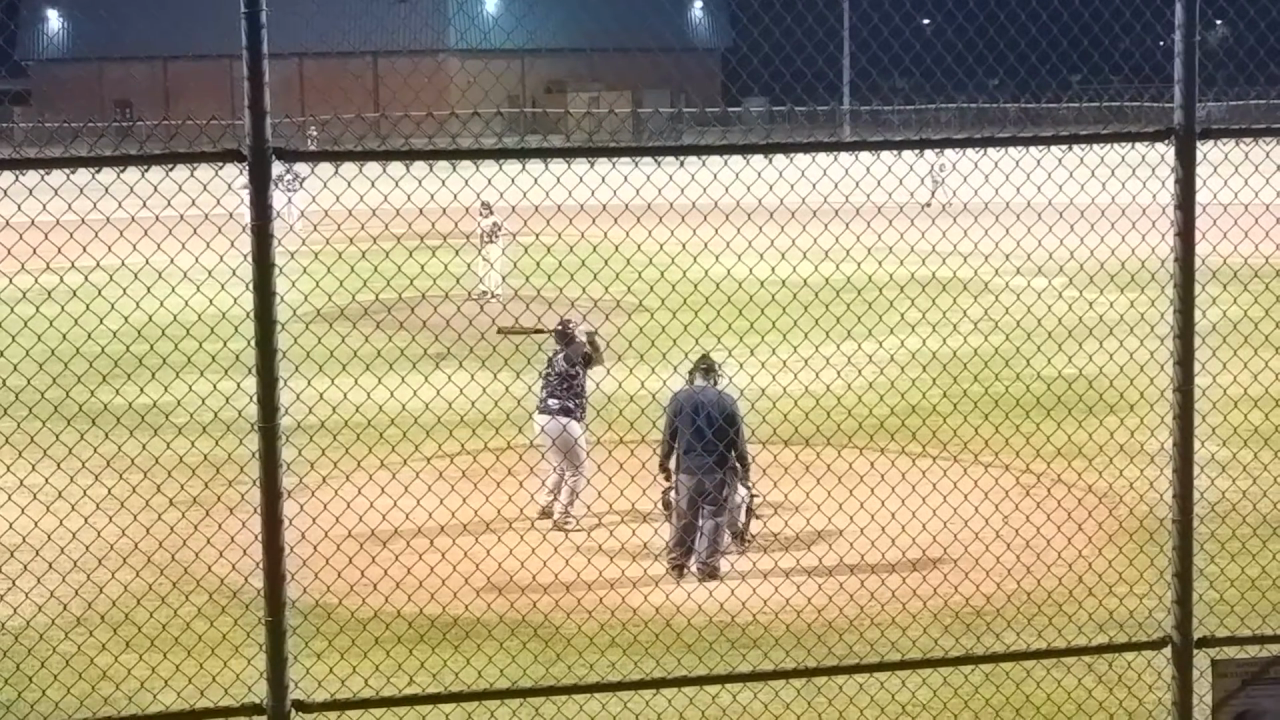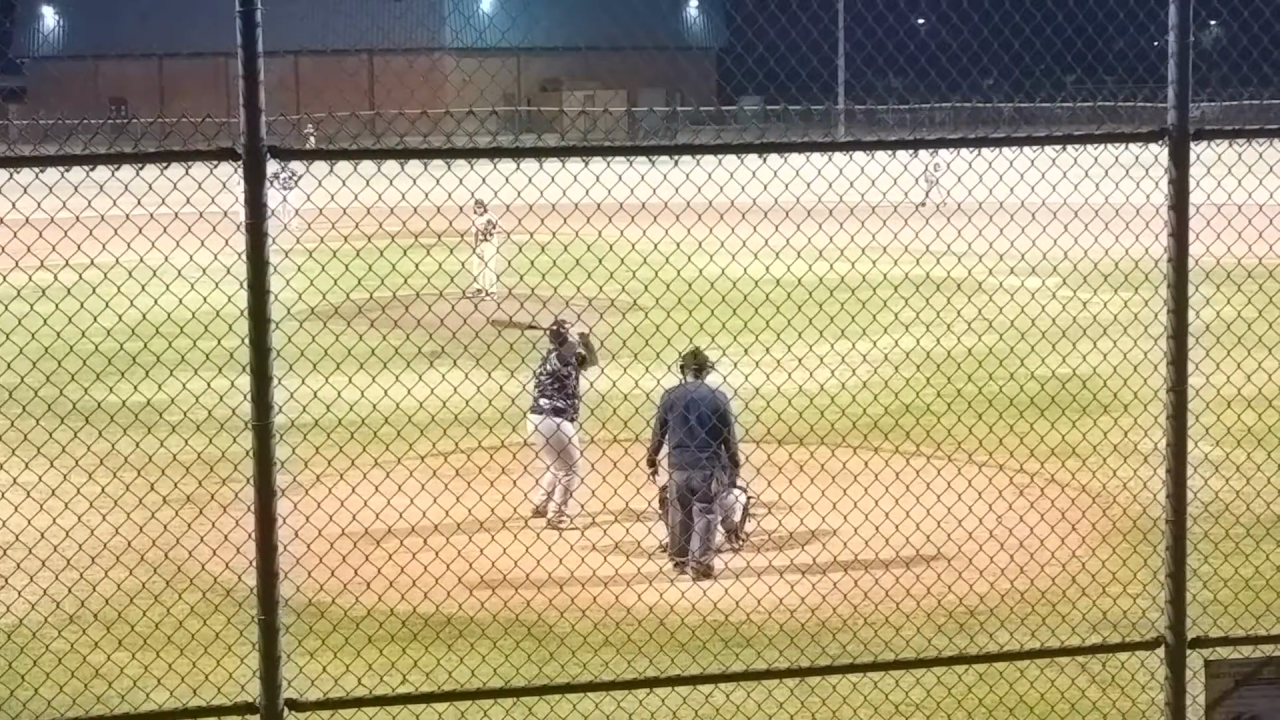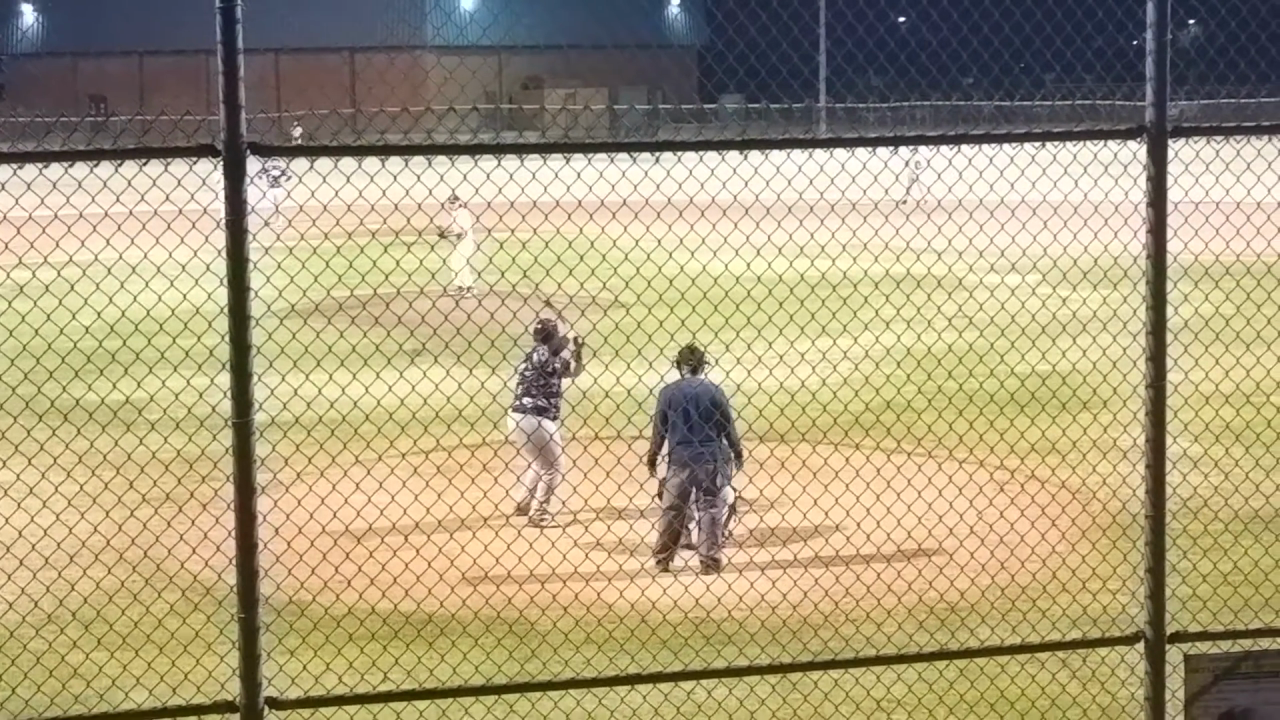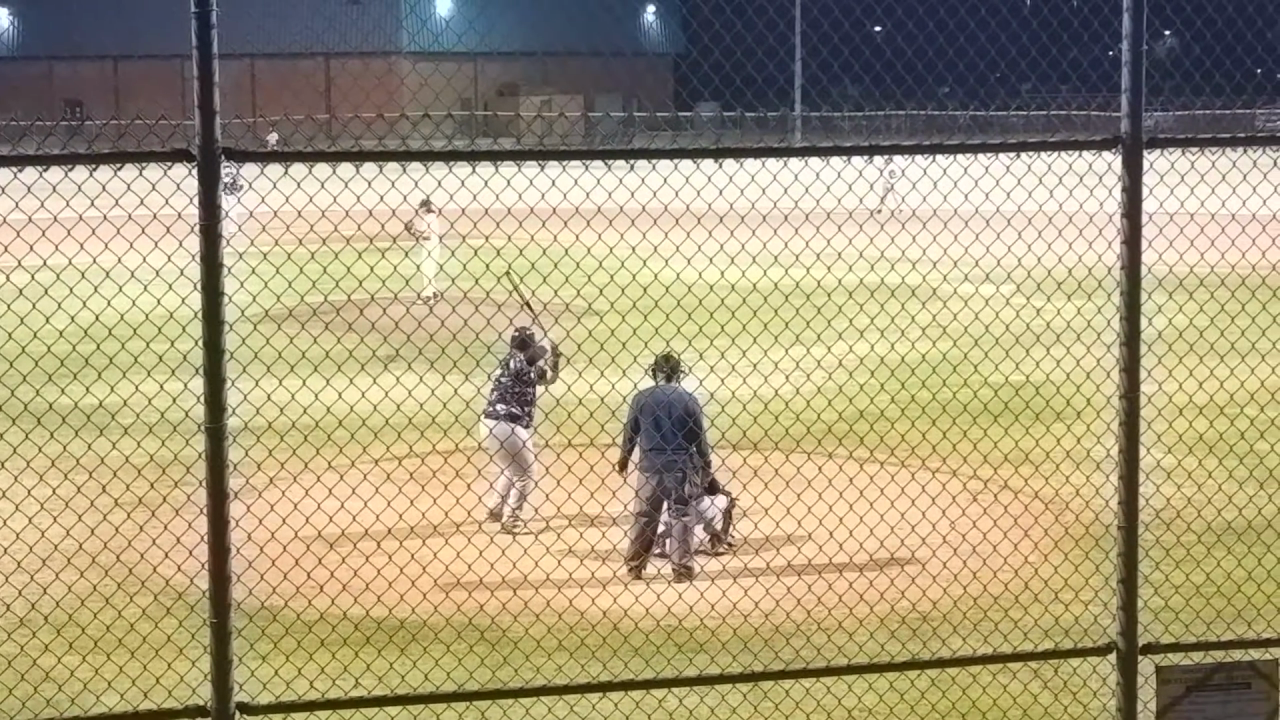
dt=1s
person 1, frame 1
left shoulder: (679, 398)
right shoulder: (726, 400)
left elbow: (669, 437)
right elbow: (737, 439)
left wrist: (664, 464)
right wrist: (744, 467)
left hip: (687, 468)
right hip: (719, 469)
left knee: (683, 518)
right knee: (714, 518)
left ankle: (677, 564)
right ankle: (707, 567)
person 1, frame 2
left shoulder: (670, 396)
right shoulder: (717, 397)
left elbow: (659, 433)
right elbow: (728, 437)
left wrist: (652, 459)
right wrist: (734, 465)
left hip: (679, 465)
right hip: (709, 465)
left knee: (678, 514)
right knee: (706, 516)
left ankle: (680, 560)
right ankle: (700, 566)
person 1, frame 3
left shoulder: (668, 392)
right shoulder: (714, 391)
left elbow: (659, 429)
right elbow: (728, 427)
left wrist: (652, 456)
right wrist: (738, 453)
left hip: (679, 459)
right hip: (710, 459)
left knee: (671, 510)
right knee: (710, 511)
left ankle: (662, 559)
right ankle: (710, 561)
person 1, frame 4
left shoulder: (642, 398)
right shoulder: (689, 400)
left elbow: (631, 433)
right elbow: (700, 438)
left wrist: (623, 458)
right wrist: (707, 465)
left hip: (650, 467)
right hip: (682, 468)
left knee: (644, 518)
right knee: (682, 519)
left ankle: (634, 566)
right ankle: (682, 569)
person 2, frame 1
left shoulder: (574, 357)
right shoulder: (560, 359)
left elbow: (598, 359)
right elbow: (573, 356)
left wrist: (592, 341)
right wrist: (580, 340)
left hip: (549, 420)
right hip: (559, 421)
left knee: (560, 466)
right knee: (576, 469)
left ankle: (546, 506)
right ankle: (563, 517)
person 2, frame 2
left shoulder: (568, 357)
right shoulder: (552, 358)
left elbow: (592, 360)
right elbow: (565, 357)
left wrist: (585, 341)
right wrist: (573, 340)
left hip: (551, 421)
right hip: (551, 421)
left knee: (556, 466)
right knee: (570, 468)
left ankle: (542, 506)
right ankle: (558, 516)
person 2, frame 3
left shoulder: (553, 358)
right shoulder: (539, 354)
left elbow: (574, 372)
right elbow: (556, 347)
left wrist: (577, 351)
right wrist: (568, 337)
left hip: (524, 419)
right hip: (533, 420)
left knee: (539, 463)
right knee: (553, 467)
left ankle: (524, 504)
right ankle: (539, 514)
person 2, frame 4
left shoulder: (527, 366)
right shoulder: (515, 361)
left elbow: (548, 379)
right elbow: (533, 357)
left wrist: (554, 360)
right wrist: (546, 348)
left hip: (494, 425)
right hip: (506, 426)
left knee: (511, 470)
right knee: (525, 474)
left ankle: (495, 509)
right ankle: (511, 520)
